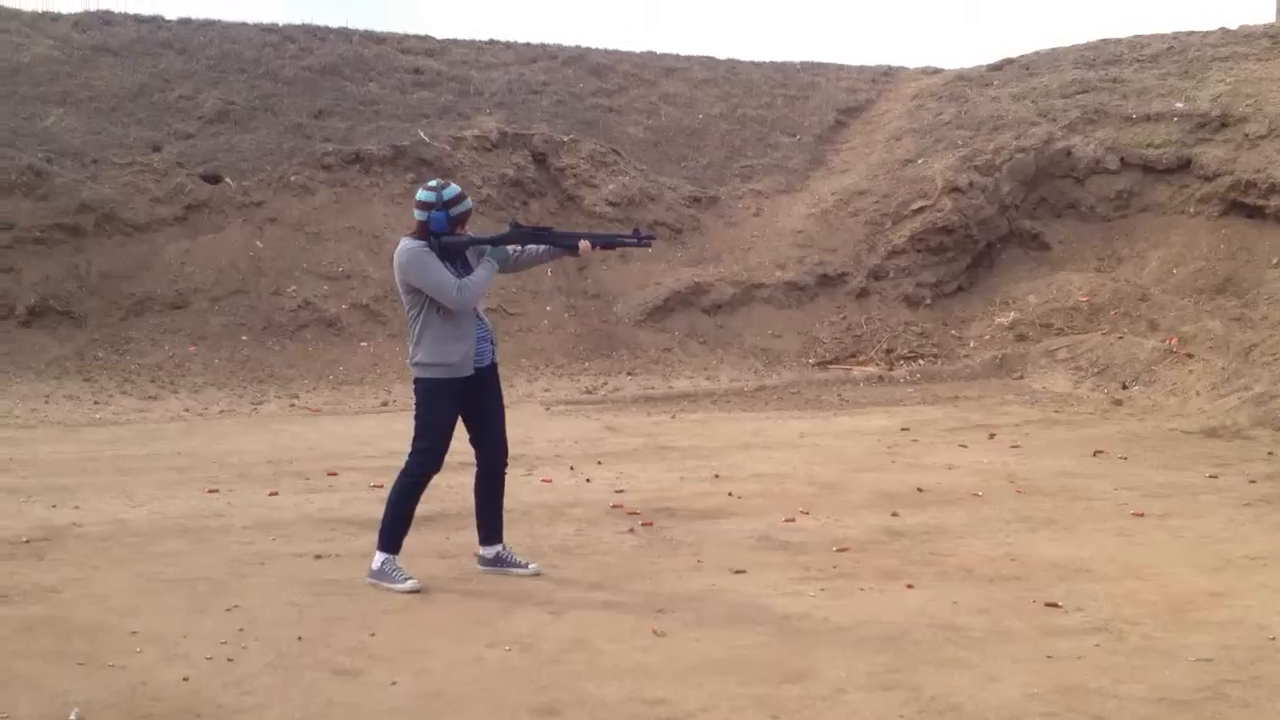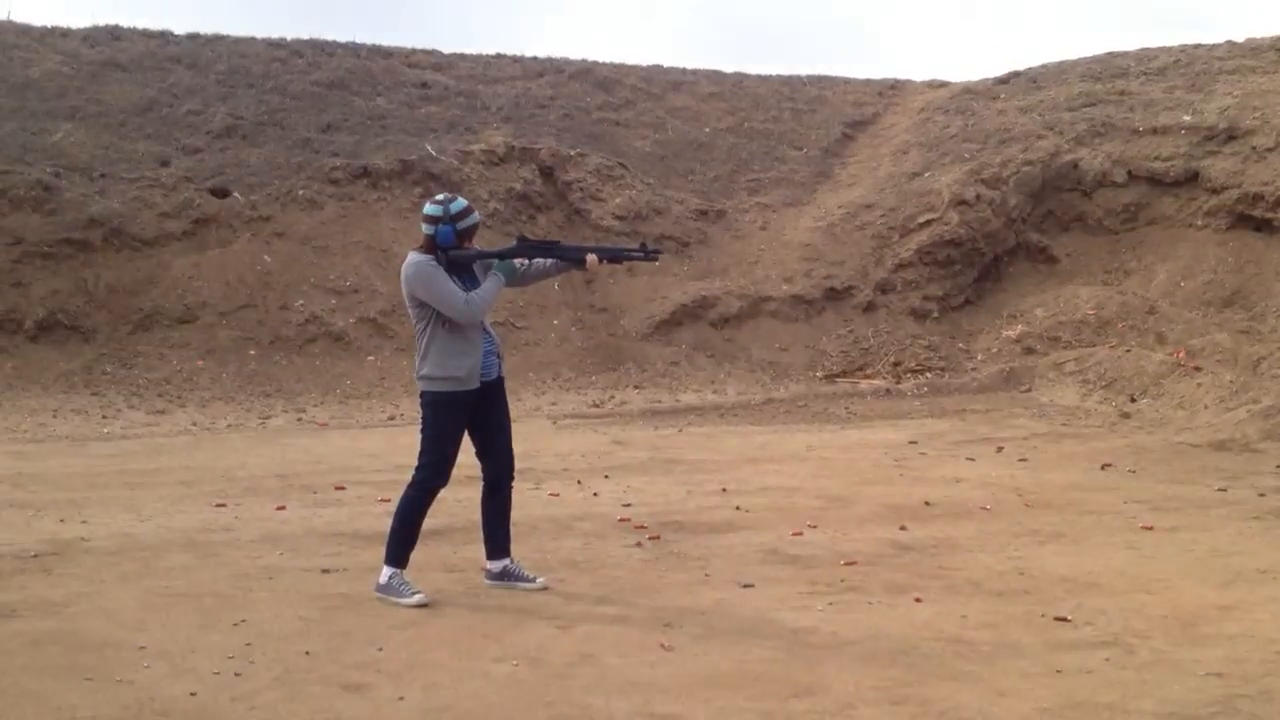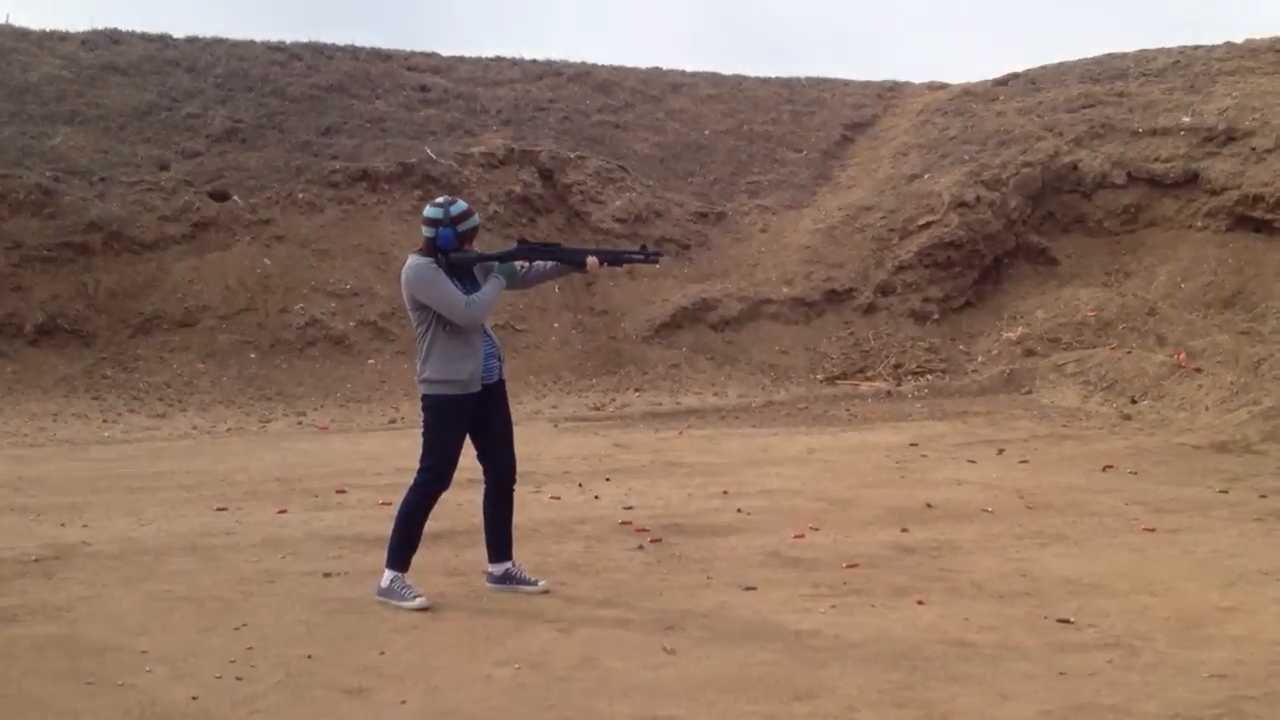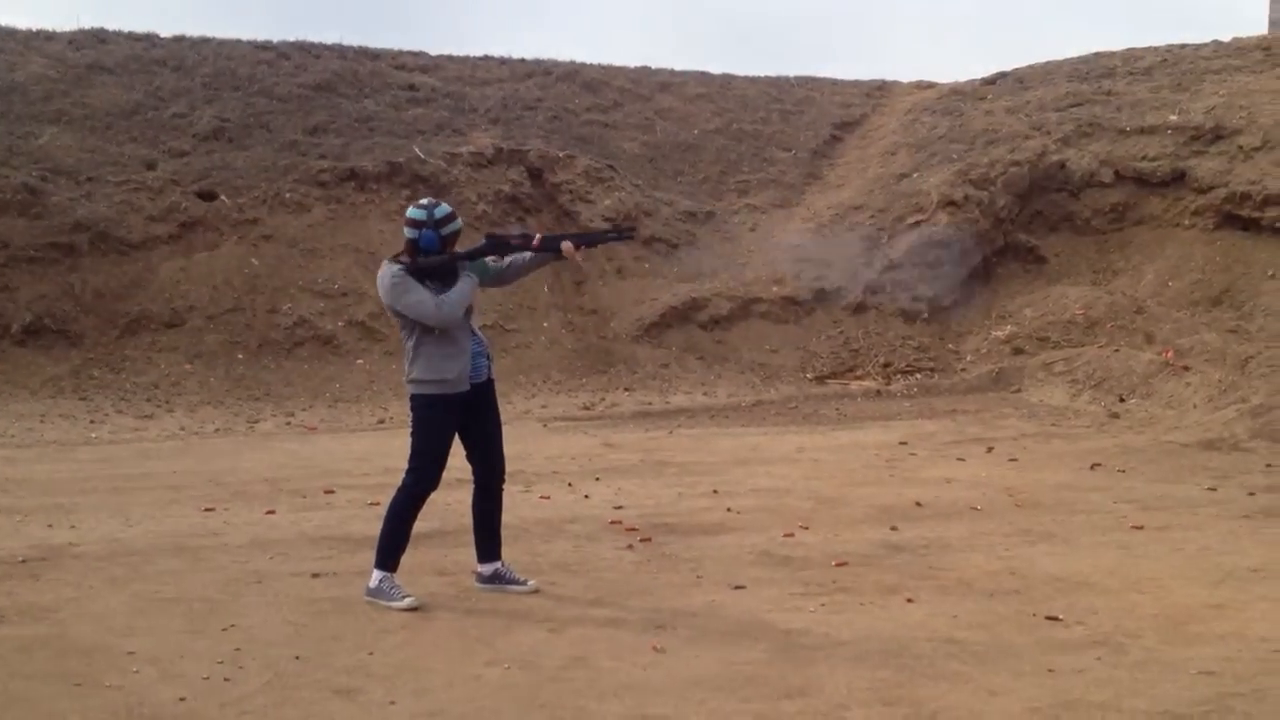
dt=0.4s
person 1, frame 1
left shoulder: (461, 246)
right shoulder: (412, 254)
left elbow: (514, 257)
right elbow: (460, 297)
left wrist: (568, 247)
right wrist: (489, 263)
left hip: (480, 368)
right hip: (439, 376)
left knee: (494, 457)
right knee: (423, 464)
left ankle: (492, 549)
right ankle: (383, 560)
person 1, frame 2
left shoulder: (469, 260)
right shoulder: (419, 268)
left elbow: (521, 272)
right elbow: (467, 309)
left wrist: (574, 260)
right wrist: (497, 276)
left hip: (486, 381)
right hip: (446, 389)
left knee: (501, 471)
right knee: (430, 477)
left ankle: (500, 564)
right ankle: (391, 574)
person 1, frame 3
left shoulder: (468, 263)
right shoulder: (420, 271)
left elbow: (522, 274)
right elbow: (469, 313)
left wrist: (574, 263)
right wrist: (498, 278)
left hip: (488, 384)
right hip: (447, 392)
left knee: (503, 474)
right knee: (432, 481)
left ankle: (501, 568)
right ankle: (392, 577)
person 1, frame 4
left shoulder: (450, 261)
right shoulder: (395, 277)
left elbow: (501, 272)
right elbow: (441, 314)
left wrist: (551, 251)
right wrist: (470, 275)
left hip: (477, 382)
right hip: (436, 390)
left knee: (491, 473)
right knee: (421, 480)
left ankle: (490, 567)
right ankle: (381, 578)
